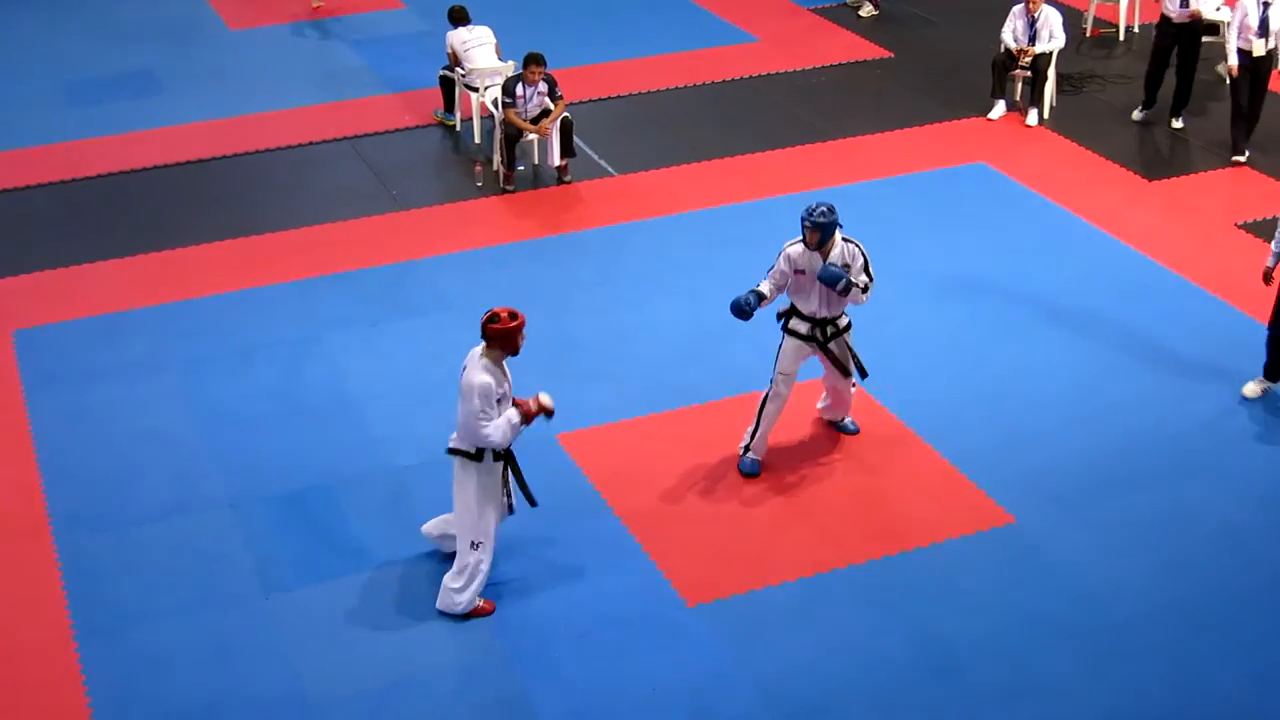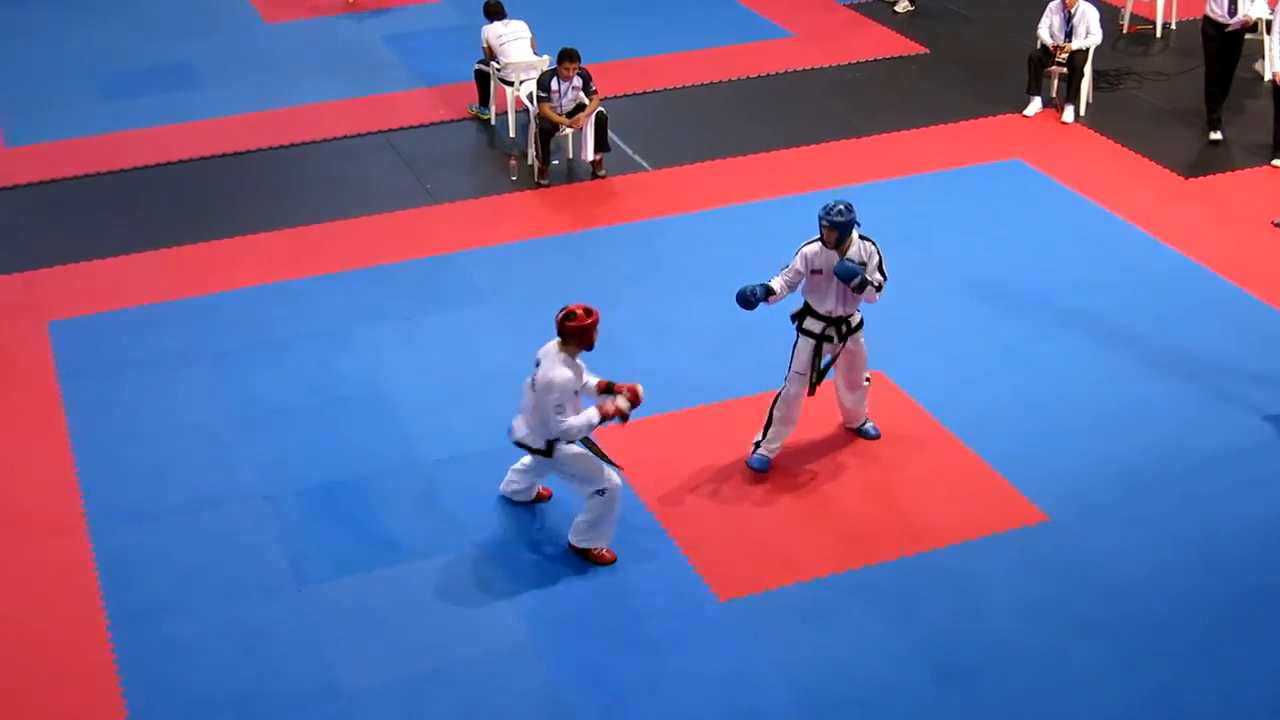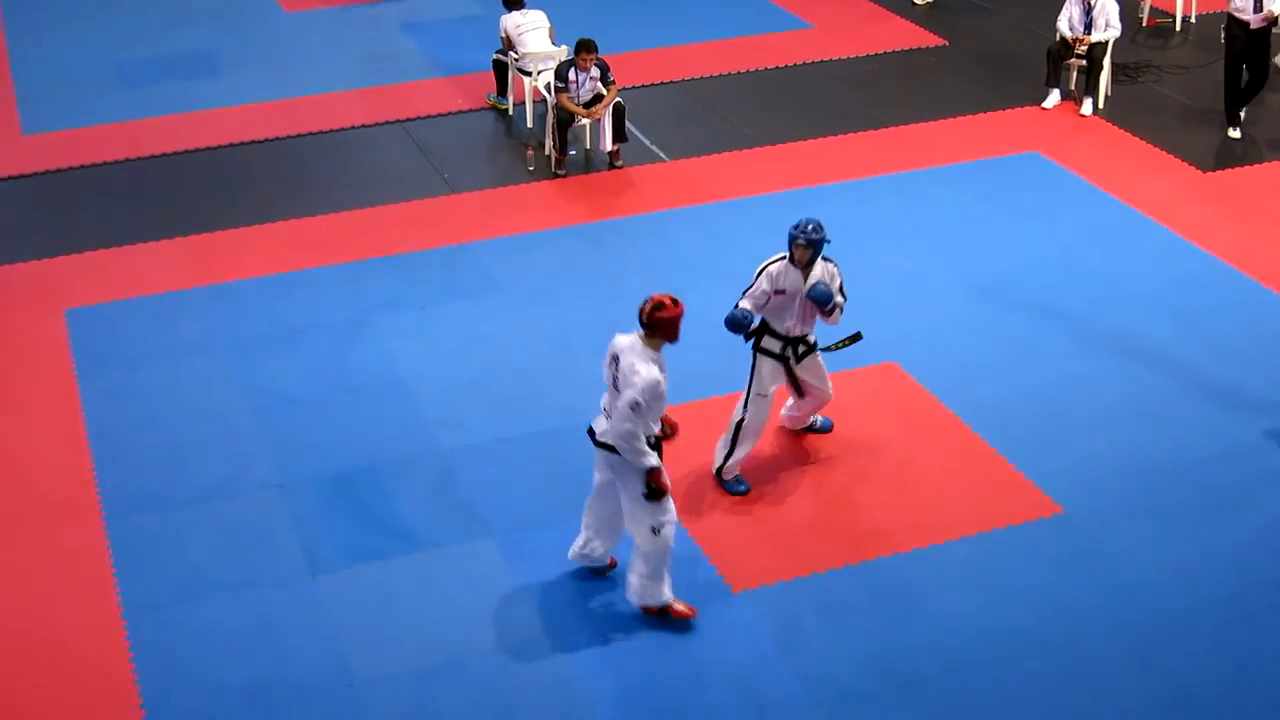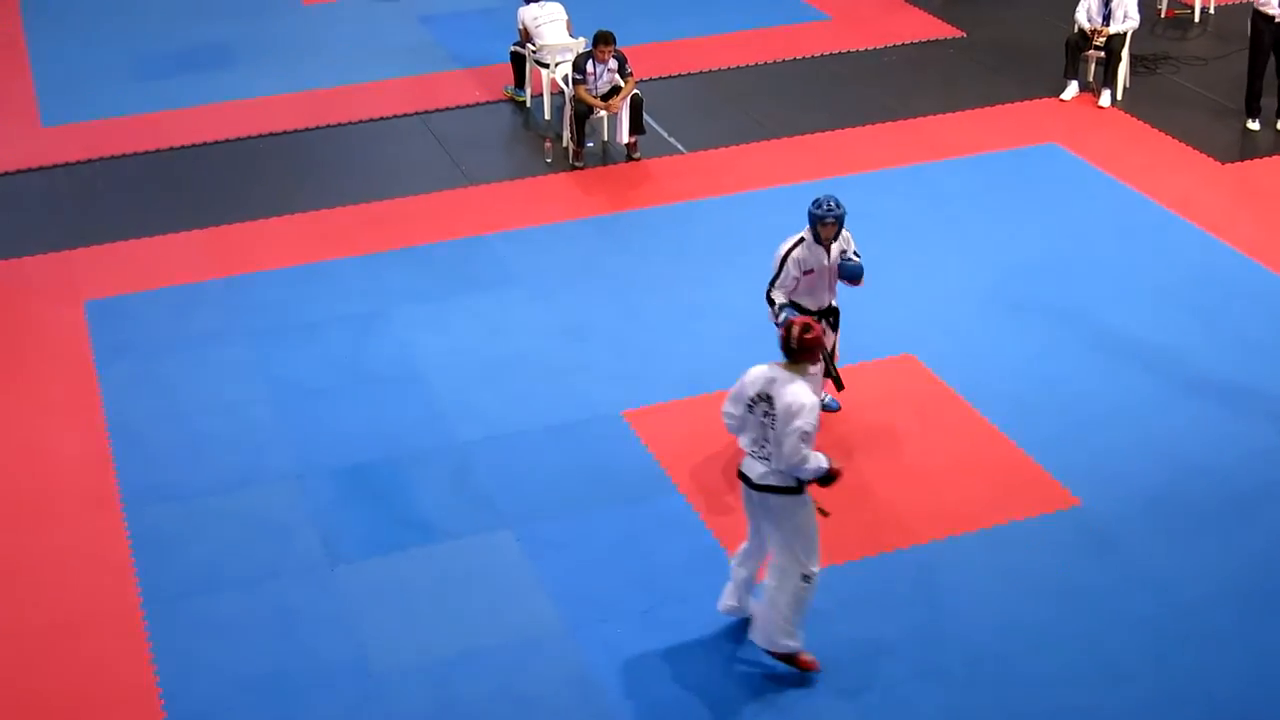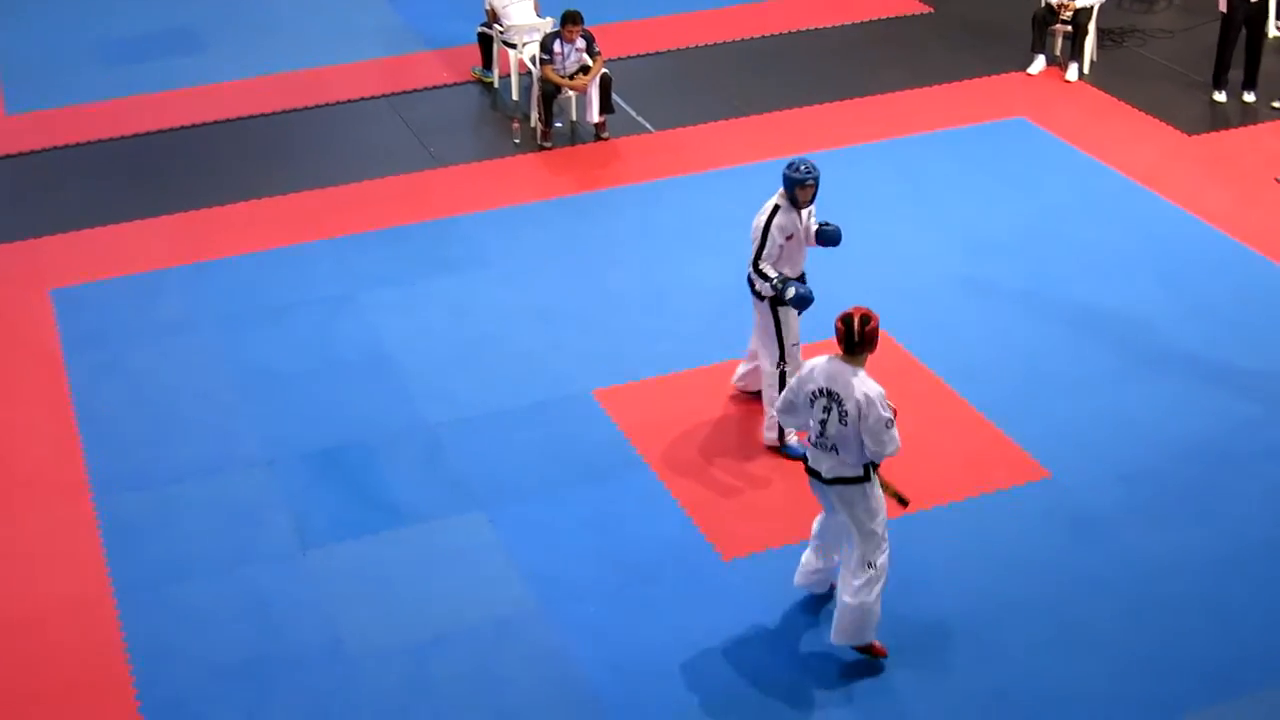
dt=0.4s
person 1, frame 1
left shoulder: (488, 355)
right shoulder: (480, 381)
right elbow: (488, 433)
left wrist: (516, 405)
right wrist: (522, 414)
left hip: (490, 452)
right hip: (477, 459)
left knee: (498, 507)
right knee: (479, 527)
left ankle: (441, 533)
right ankle: (458, 600)
person 1, frame 2
left shoulder: (555, 349)
right shoulder: (560, 378)
right elbow: (561, 425)
left wrist: (610, 388)
right wrist: (601, 413)
left hip: (530, 430)
right hip: (545, 443)
left knee: (541, 464)
right knee: (607, 484)
left ankle: (519, 489)
right ankle: (586, 542)
person 1, frame 3
left shoulder: (623, 342)
right shoulder: (647, 375)
right elbow: (627, 432)
left wrist: (656, 417)
right wrist: (651, 469)
left hip: (606, 436)
right hip: (626, 449)
left knee: (606, 499)
right knee: (658, 519)
left ankle: (590, 552)
right ankle: (653, 598)
person 1, frame 4
left shoulder: (756, 375)
right shoulder: (802, 400)
left elbow: (732, 417)
right elbow: (795, 460)
right wrist: (824, 467)
left hip: (751, 476)
right hip: (783, 489)
left knee: (760, 542)
right knee: (798, 566)
left ankle: (737, 602)
right ankle: (780, 640)
person 1, frame 5
left shoulder: (813, 368)
right shoulder: (869, 392)
left elbow: (785, 412)
right elbow: (884, 446)
right wrist: (888, 419)
left hip: (816, 467)
right hip: (853, 479)
left knee: (833, 520)
right knee: (868, 550)
left ankle: (816, 577)
right ankle: (854, 632)
person 2, frame 1
left shoulder: (851, 251)
right shoulder: (793, 252)
left elbow: (863, 293)
right elbow: (774, 283)
left wrist: (843, 284)
right wrist: (754, 297)
left hip: (835, 327)
right hip: (800, 328)
left knee: (842, 380)
right knee: (779, 389)
left ankle: (834, 414)
right ankle: (752, 450)
person 2, frame 2
left shoulder: (867, 250)
right shoulder: (810, 252)
left elbow: (875, 291)
right elbow: (787, 280)
left wrist: (859, 281)
right wrist: (763, 291)
left hip: (848, 326)
right hip: (814, 327)
left knee: (854, 378)
right knee: (794, 387)
left ankle: (857, 420)
right ankle: (765, 448)
person 2, frame 3
left shoulder: (828, 271)
right shoulder: (773, 269)
left elbow: (835, 315)
right elbow: (752, 299)
left wrist: (828, 304)
right wrist: (741, 314)
left hip: (802, 345)
right hip: (770, 346)
left knee: (820, 392)
right knee: (755, 408)
left ankle: (798, 418)
right ankle: (727, 468)
person 2, frame 4
left shoulder: (843, 238)
right shoulder: (794, 252)
left elbow: (853, 271)
right elbow: (776, 291)
left wrist: (854, 271)
right wrist: (783, 313)
left hip: (826, 314)
right hip: (802, 318)
right knee: (806, 376)
left ankle: (817, 396)
person 2, frame 5
left shoulder: (804, 206)
right shoulder: (772, 218)
right elbow: (758, 266)
left wrist: (822, 233)
right wrist: (785, 289)
left hip: (791, 283)
right hip: (774, 293)
left knee: (767, 342)
right knee: (785, 359)
left ankle: (748, 381)
right ankle: (779, 434)
